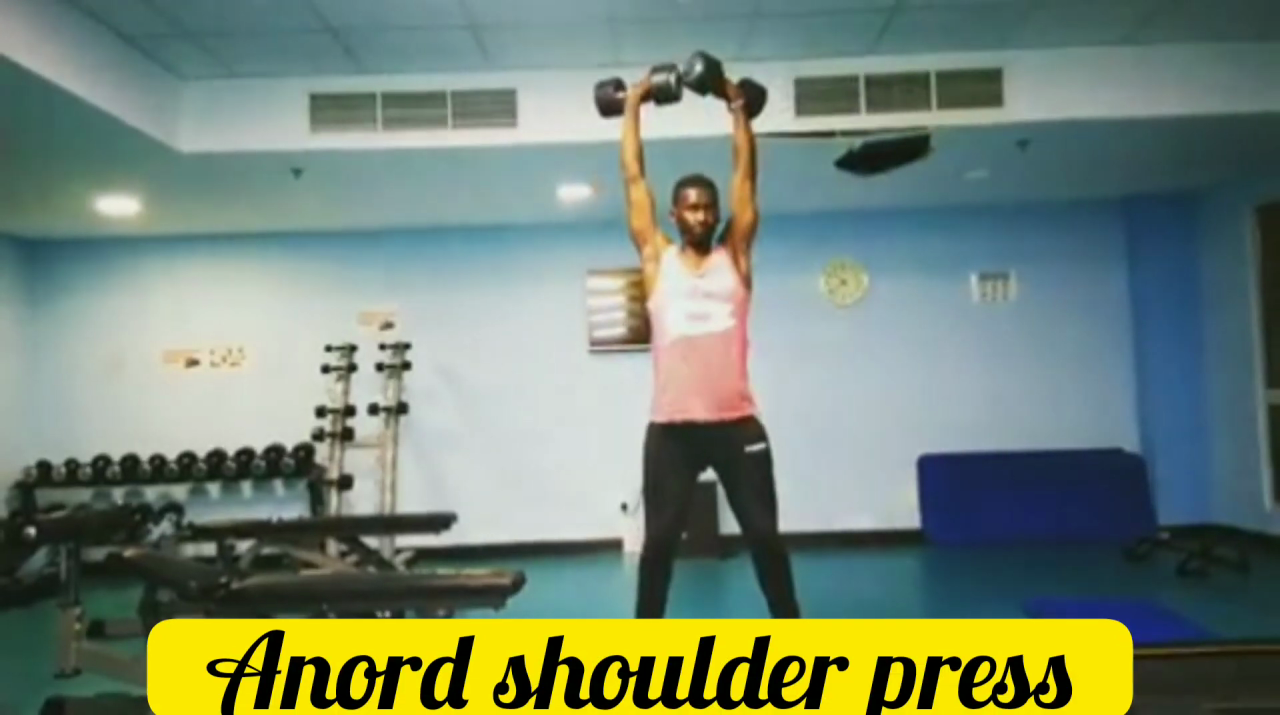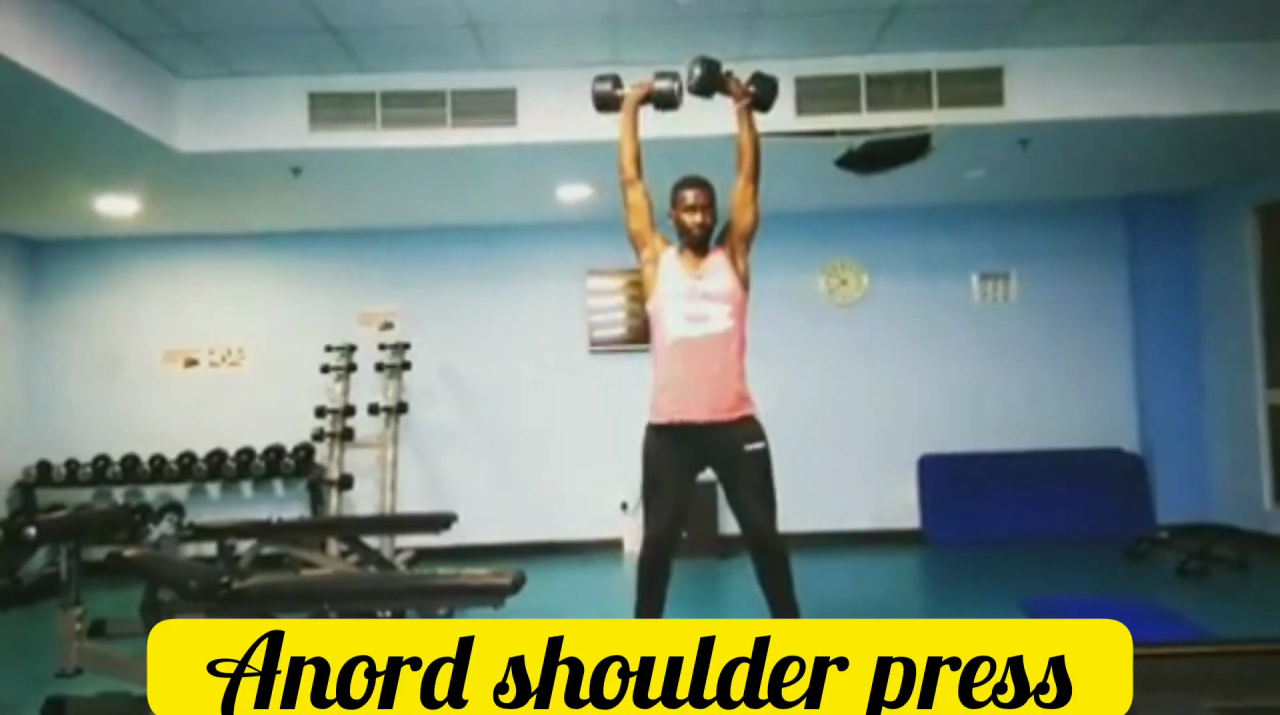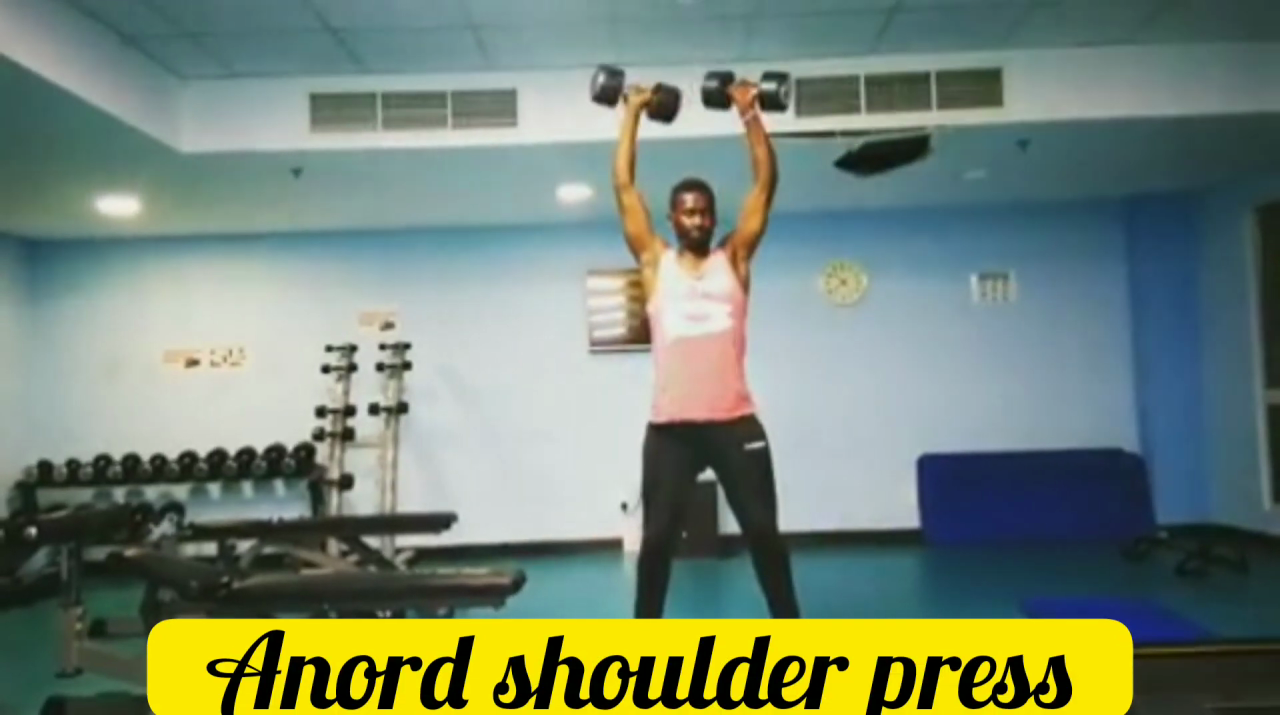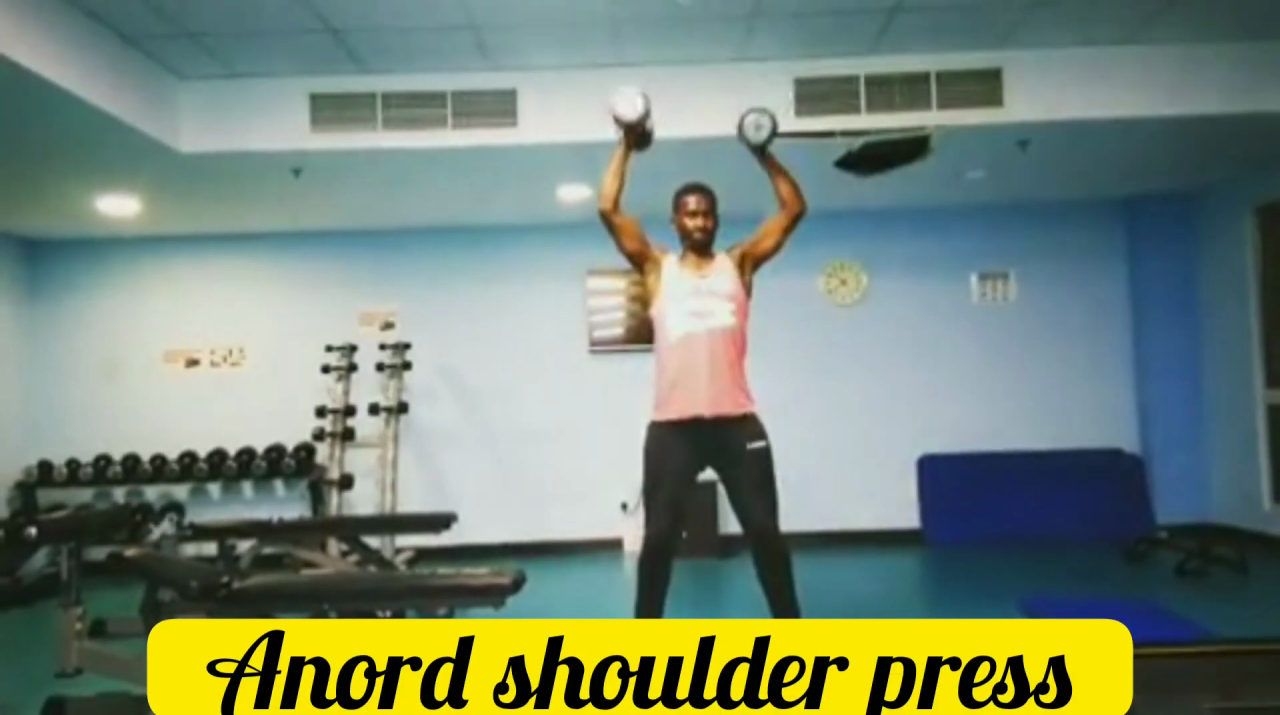
dt=0.3s
person 1, frame 1
left shoulder: (734, 255)
right shoulder: (657, 258)
left elbow: (745, 173)
right elbow: (633, 177)
left wrist: (736, 107)
right wrist: (632, 106)
left hip: (736, 424)
right hip: (672, 427)
left knee: (764, 535)
right knee: (659, 540)
person 1, frame 2
left shoulder: (732, 257)
right shoulder: (655, 259)
left elbow: (748, 175)
right elbow: (630, 180)
left wrist: (742, 104)
right wrist: (631, 108)
left hip: (734, 424)
right hip: (670, 427)
left knee: (763, 534)
right knee: (658, 540)
person 1, frame 3
left shoulder: (734, 259)
right shoulder: (655, 261)
left elbow: (766, 182)
right elbow: (623, 186)
left wrist: (748, 112)
right wrist: (632, 113)
left hip: (735, 423)
right hip: (671, 427)
left knee: (763, 533)
right knee: (657, 539)
person 1, frame 4
left shoulder: (738, 264)
right shoulder: (657, 267)
left elbow: (793, 210)
right elbow: (609, 209)
left wrist: (761, 152)
right wrist: (627, 146)
left hip: (736, 421)
right hip: (672, 425)
left knee: (764, 531)
right knee: (659, 537)
